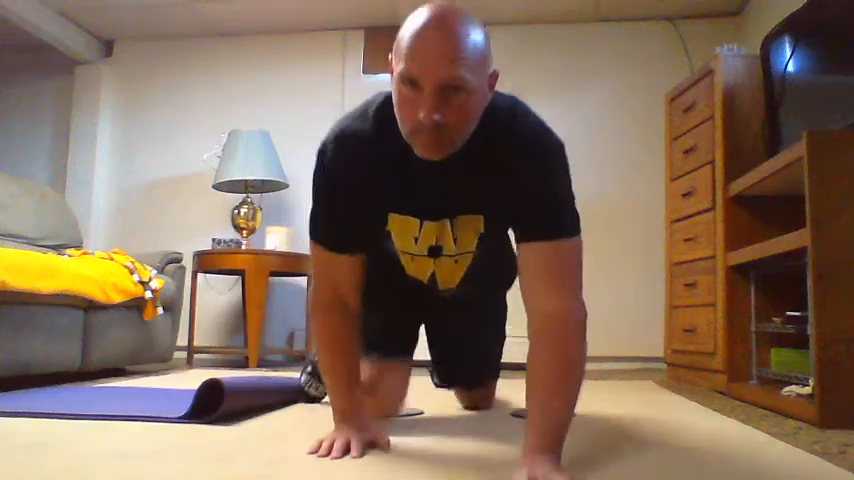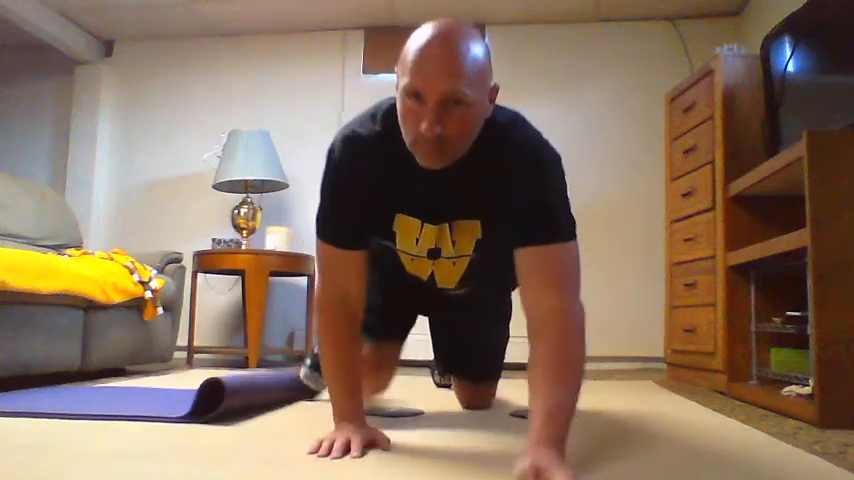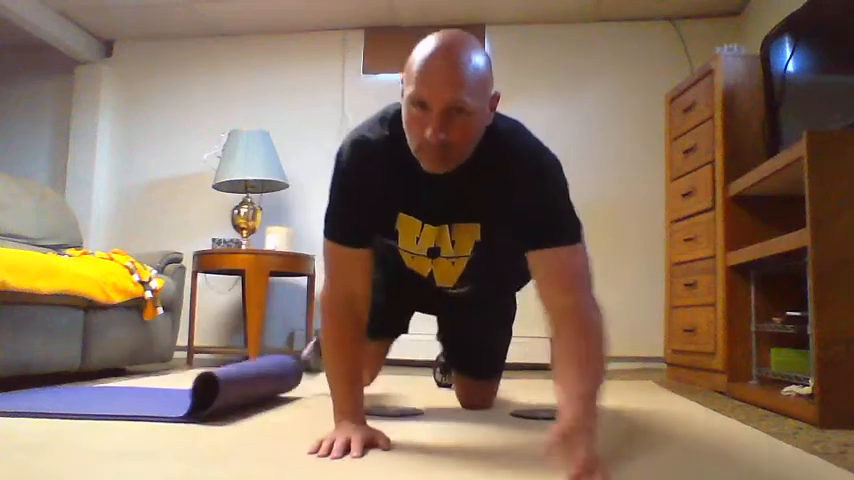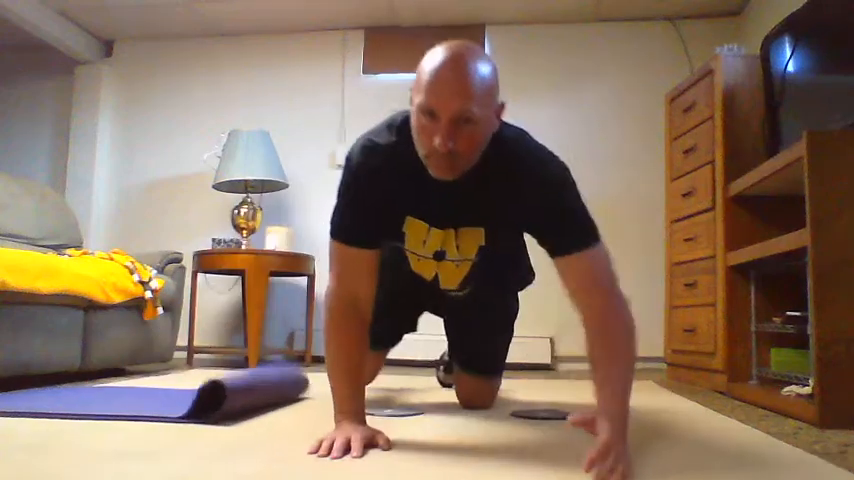
dt=0.1s
person 1, frame 1
left shoulder: (530, 147)
right shoulder: (347, 147)
left elbow: (557, 305)
right elbow: (334, 294)
right wrist: (348, 419)
left hip: (475, 284)
right hip: (386, 273)
left knee: (476, 400)
right knee: (381, 402)
left ankle: (444, 358)
right ankle: (327, 361)
person 1, frame 2
left shoulder: (528, 157)
right shoulder: (355, 150)
left elbow: (555, 306)
right elbow: (339, 293)
right wrist: (347, 418)
left hip: (480, 283)
right hip: (392, 268)
left knee: (476, 400)
right knee: (370, 377)
left ankle: (449, 359)
right ankle: (327, 358)
person 1, frame 3
left shoulder: (529, 165)
right shoulder: (363, 154)
left elbow: (571, 302)
right elbow: (345, 292)
left wrist: (580, 420)
right wrist: (348, 418)
left hip: (483, 284)
right hip: (396, 267)
left knee: (476, 399)
right knee: (359, 369)
left ankle: (455, 359)
right ankle: (334, 341)
person 1, frame 4
left shoulder: (535, 172)
right shoulder: (372, 159)
left elbow: (602, 299)
right elbow: (349, 292)
left wrist: (614, 416)
right wrist: (349, 417)
left hip: (487, 284)
right hip: (401, 269)
left knee: (477, 398)
right knee: (359, 370)
left ankle: (457, 359)
